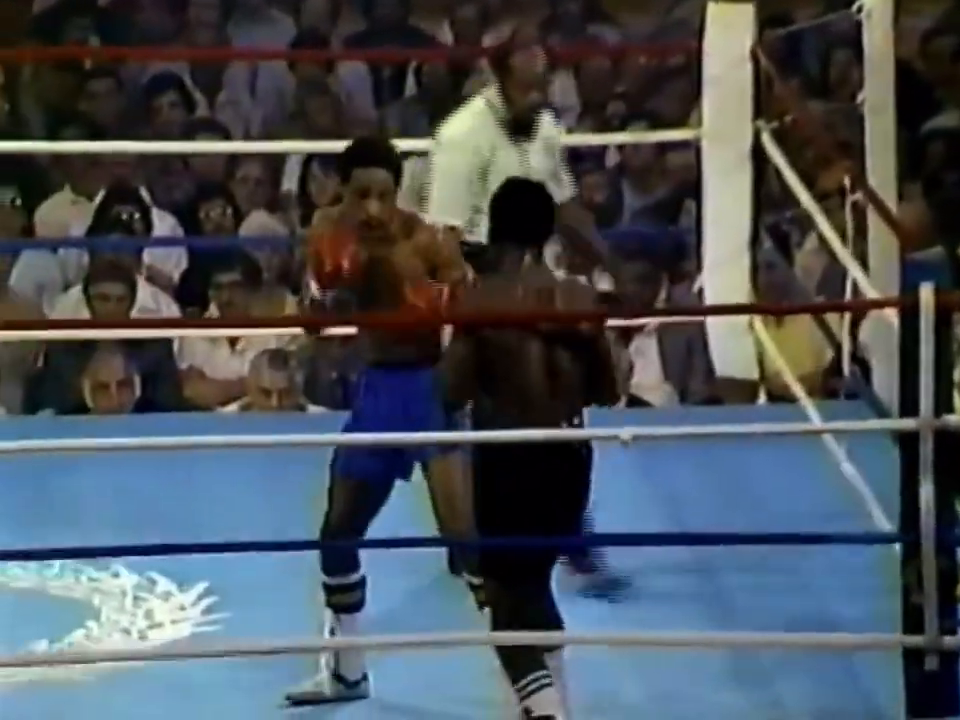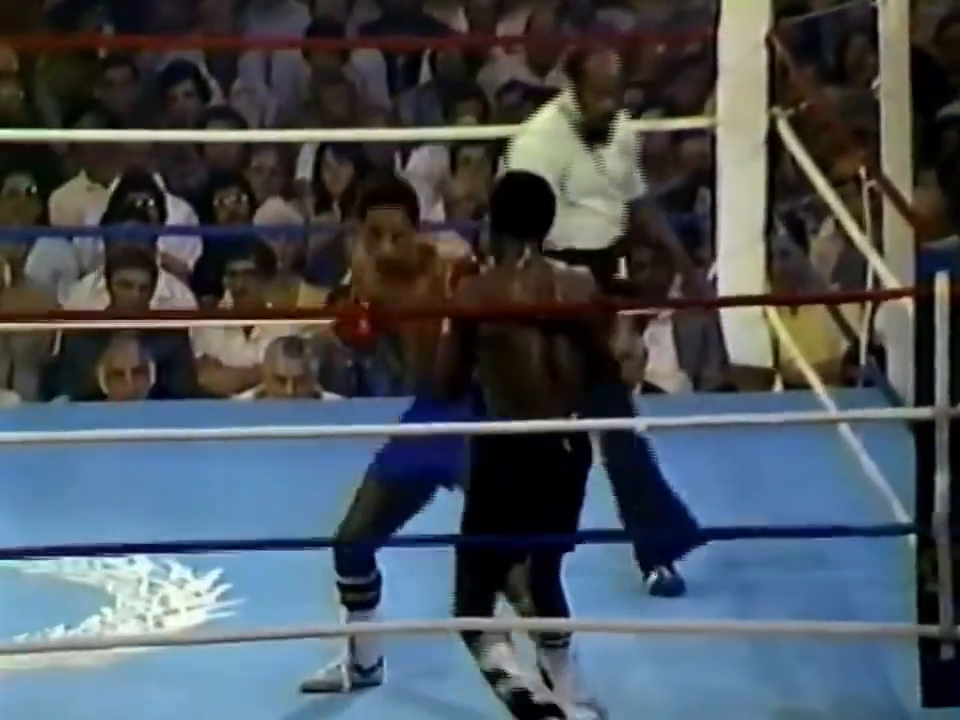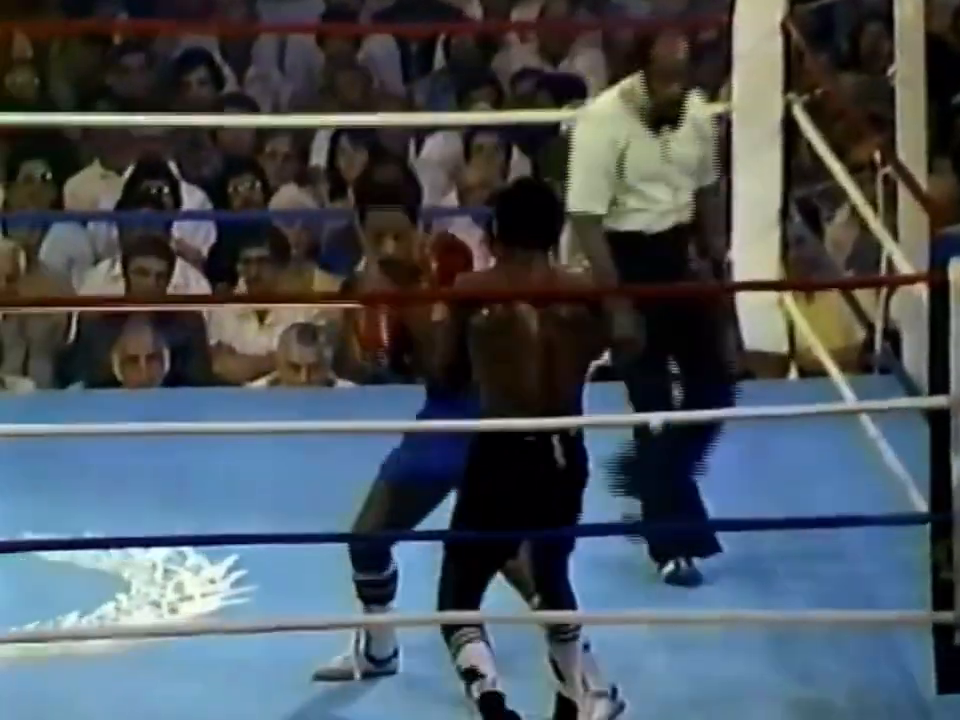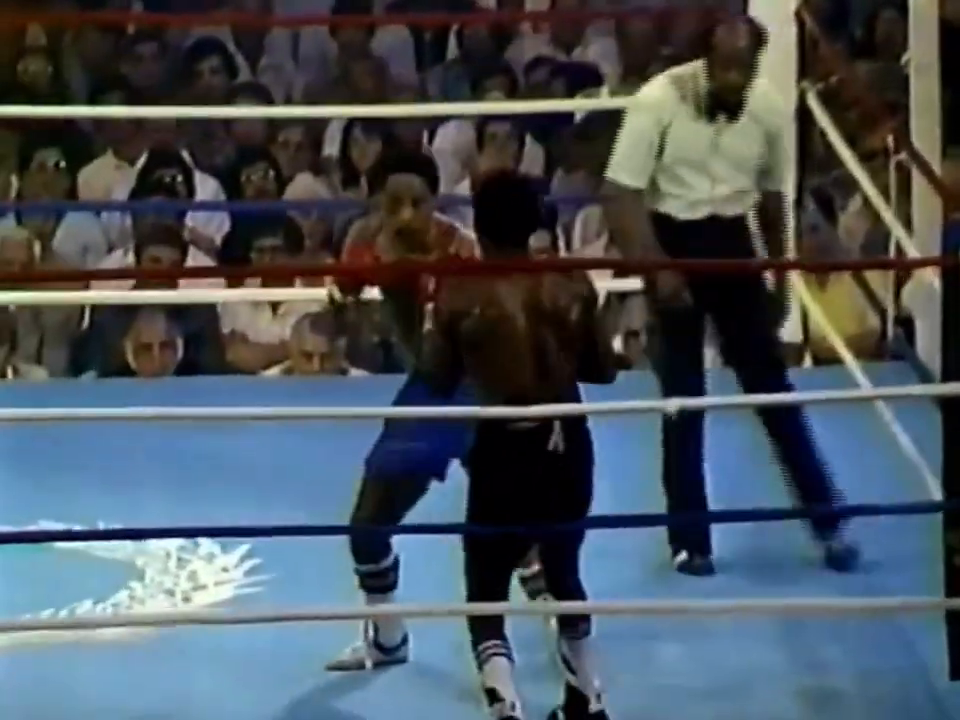
dt=0.2s
person 1, frame 1
left shoulder: (479, 299)
right shoulder: (580, 297)
left elbow: (455, 392)
right elbow: (607, 392)
left hip: (513, 461)
right hip: (570, 457)
left knee: (512, 625)
right knee: (535, 587)
person 1, frame 2
left shoulder: (474, 294)
right shoulder: (580, 288)
left elbow: (448, 386)
right elbow: (603, 370)
left hip: (509, 454)
right hip: (569, 450)
left knee: (473, 605)
right knee: (545, 579)
person 1, frame 3
left shoulder: (471, 292)
right shoulder: (584, 293)
left elbow: (448, 374)
right elbow: (596, 355)
left hip: (502, 457)
right hip: (565, 456)
left knee: (457, 604)
right knee: (552, 579)
person 1, frame 4
left shoulder: (460, 295)
right shoulder: (574, 284)
left elbow: (439, 379)
right elbow: (604, 368)
left hip: (506, 452)
right hip: (570, 449)
left knee: (484, 605)
right knee: (563, 575)
person 2, frame 1
left shoulder: (427, 241)
right shoulder: (329, 230)
right wrist: (321, 287)
left hip: (426, 386)
right hip: (376, 386)
left knee: (466, 535)
right knee: (337, 534)
right ankle: (346, 671)
person 2, frame 2
left shoulder: (444, 271)
right shoulder: (366, 267)
right elbow: (361, 338)
right wrist: (352, 330)
left hip: (470, 415)
right hip: (426, 413)
right knee: (352, 542)
right ankle: (363, 662)
person 2, frame 3
left shoulder: (456, 267)
right shoulder: (373, 279)
right elbow: (386, 366)
right wrist: (370, 352)
left hip: (488, 409)
right hip: (441, 410)
left knee: (513, 555)
right knee: (368, 538)
right ankle: (376, 650)
person 2, frame 4
left shoulder: (457, 246)
right shoulder: (366, 238)
right elbow: (344, 309)
right wrist: (349, 286)
left hip: (473, 390)
right hip: (422, 391)
right knee: (366, 528)
right ankle: (385, 638)
person 3, frame 1
left shoulder: (545, 125)
right shoulder: (466, 132)
left elbow: (564, 202)
right elbow: (448, 224)
left wrist: (604, 262)
right hip: (481, 263)
person 3, frame 2
left shoulder: (621, 130)
right shoulder: (540, 140)
left elbow: (634, 200)
left wrist: (676, 258)
left hip: (603, 271)
left knee: (601, 406)
right knee: (612, 409)
right ankle: (659, 548)
person 3, frame 3
left shoulder: (698, 113)
right shoulder: (604, 120)
right elbow: (586, 222)
left wrist: (716, 263)
right wrist: (617, 306)
left hip: (675, 255)
right hip: (624, 259)
left knee: (716, 385)
right knee: (654, 401)
left ankle: (642, 472)
right ankle: (676, 544)
person 3, frame 4
left shoulder: (769, 107)
right shoulder: (659, 99)
left elbow: (771, 196)
right elbow: (623, 193)
left wrist: (782, 277)
right wrist: (656, 267)
left hip: (732, 242)
right hip: (672, 244)
left knee: (769, 383)
right knee: (682, 395)
left ankle: (825, 520)
right ankle: (688, 537)
